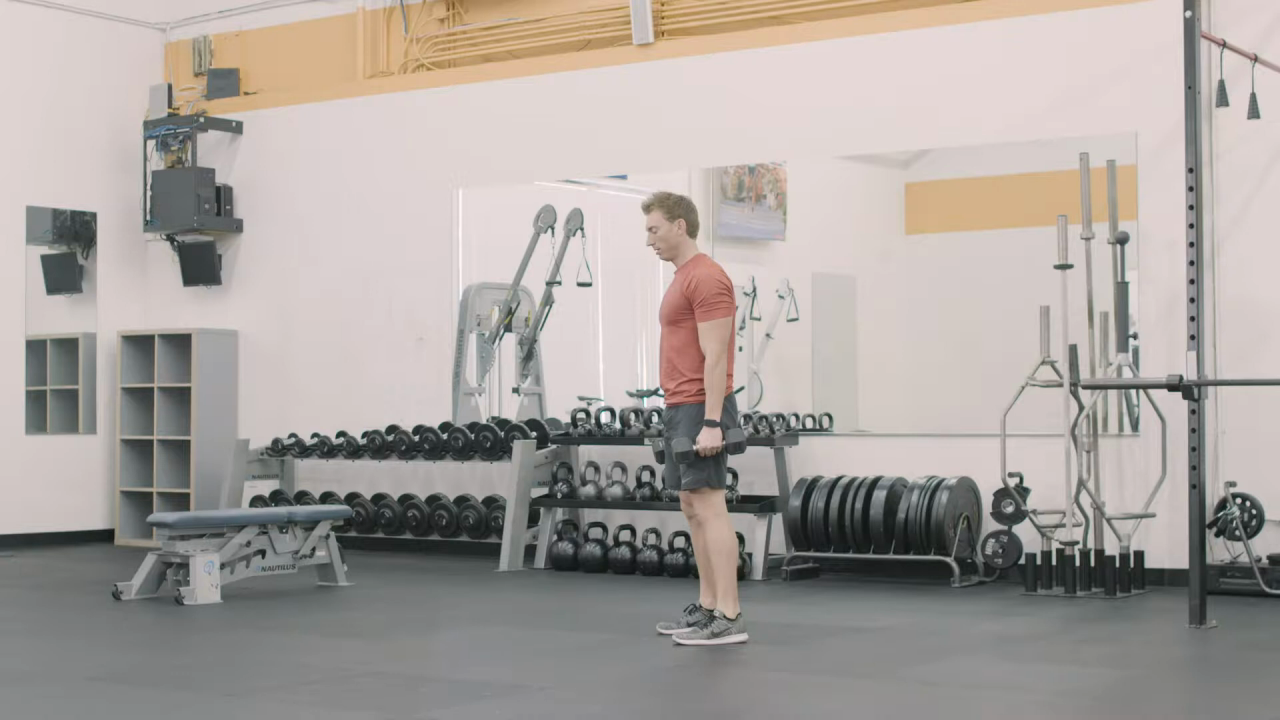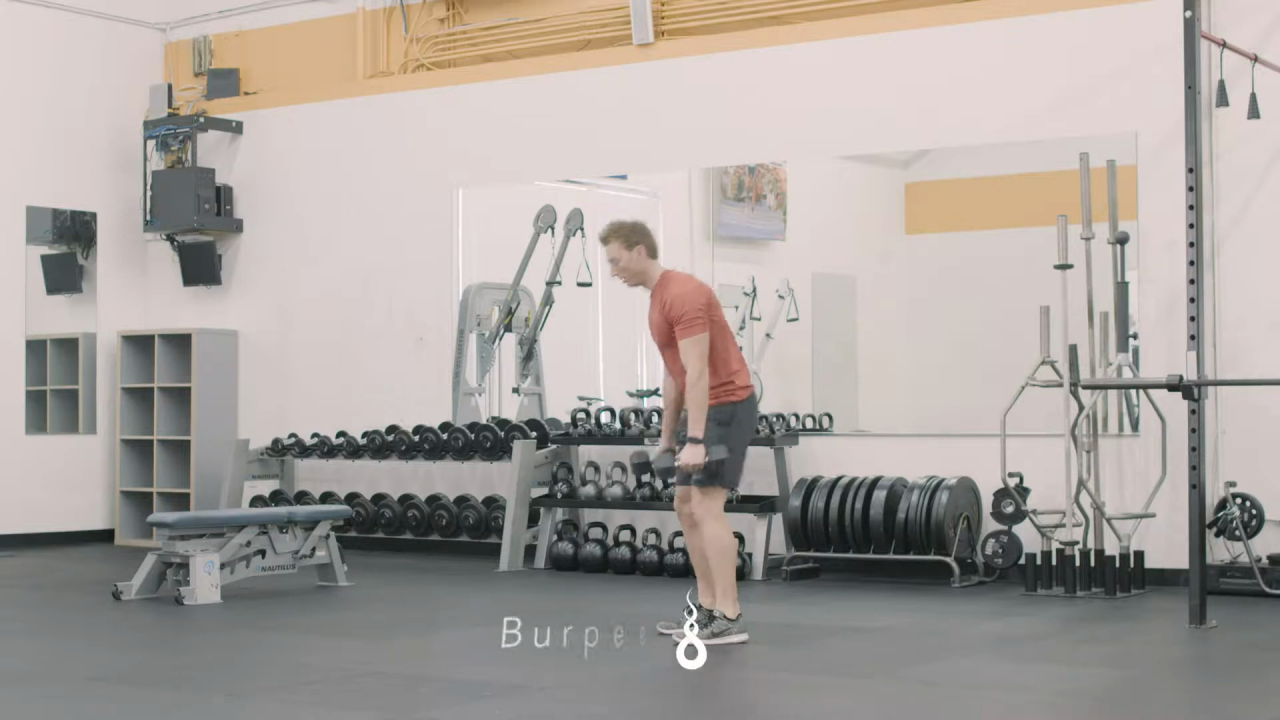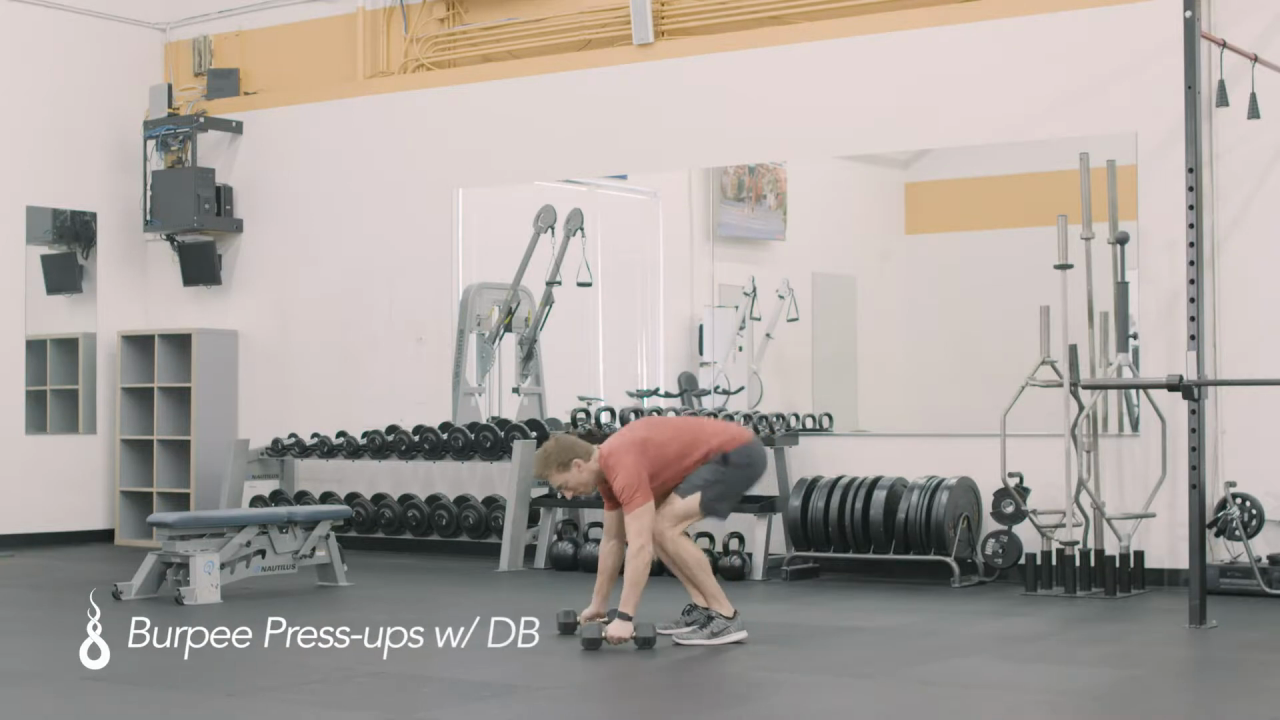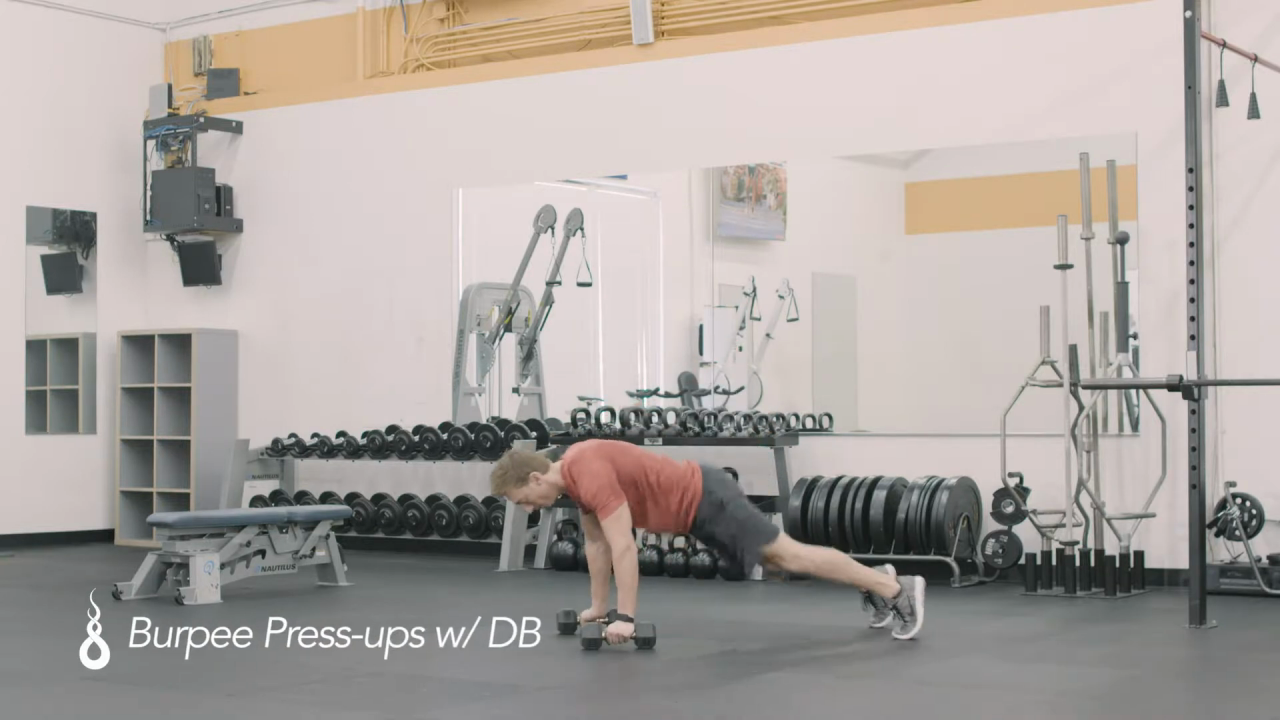
dt=0.7s
person 1, frame 1
left shoulder: (706, 278)
right shoulder: (684, 279)
left elbow: (715, 358)
left wrist: (712, 423)
left hip: (701, 412)
right hip: (681, 410)
left knee: (709, 508)
right knee: (693, 510)
left ankle: (729, 618)
right ankle: (708, 608)
person 1, frame 2
left shoulder: (683, 293)
right shoulder: (660, 298)
left elbow: (699, 373)
left wrist: (696, 440)
right wrist: (668, 436)
left hip: (726, 407)
right hip: (706, 407)
left knee: (705, 506)
right knee: (687, 505)
left ankle: (728, 618)
right ankle: (708, 608)
person 1, frame 3
left shoulder: (624, 467)
right shoulder: (607, 466)
left elbow: (639, 548)
right elbow: (612, 541)
left wrist: (624, 618)
right wrist: (597, 604)
left hip: (739, 454)
right hip: (728, 454)
left knee: (663, 526)
right knee: (650, 527)
left ankle: (724, 617)
right ankle: (703, 608)
person 1, frame 4
left shoulder: (587, 474)
right shoulder: (573, 473)
left elbow: (623, 547)
right elbow: (597, 542)
left wrist: (624, 617)
right wrist: (599, 607)
left hip: (705, 499)
right hip: (693, 501)
left knee: (788, 555)
right knee: (781, 556)
left ankle: (897, 588)
right ankle: (877, 580)
